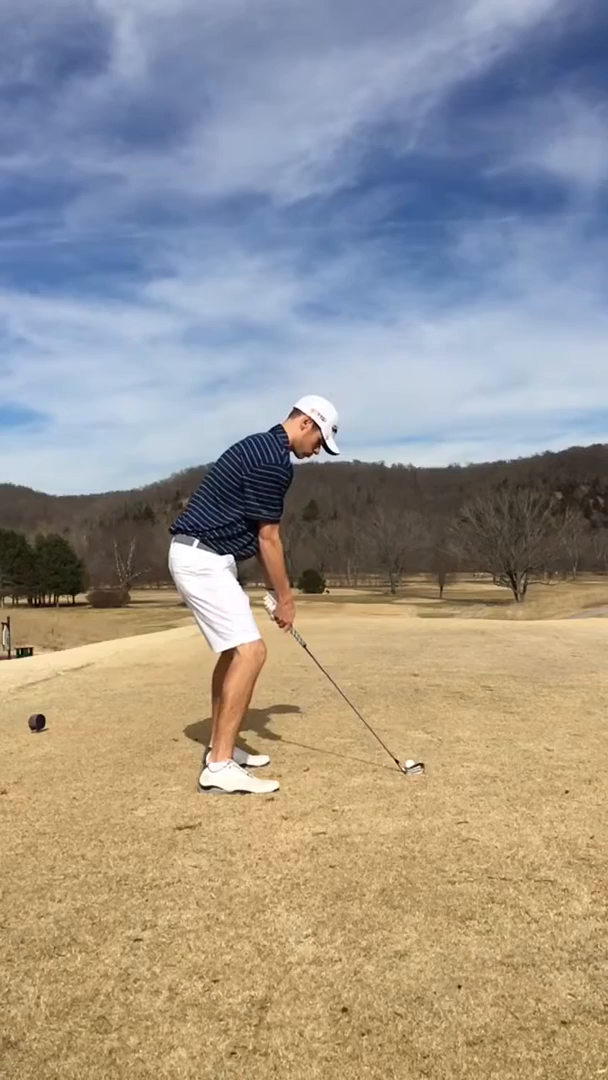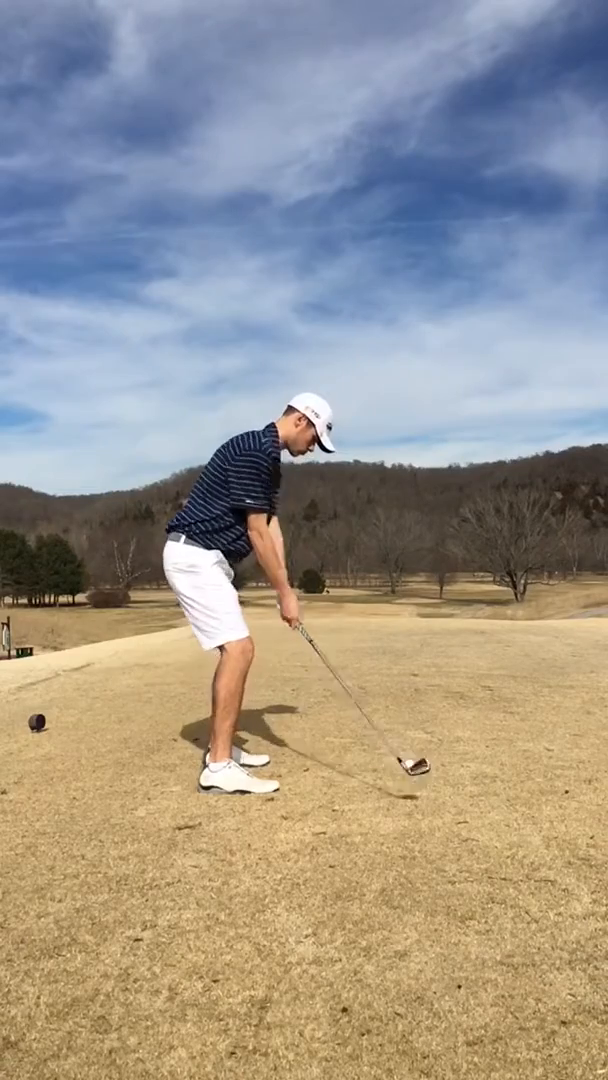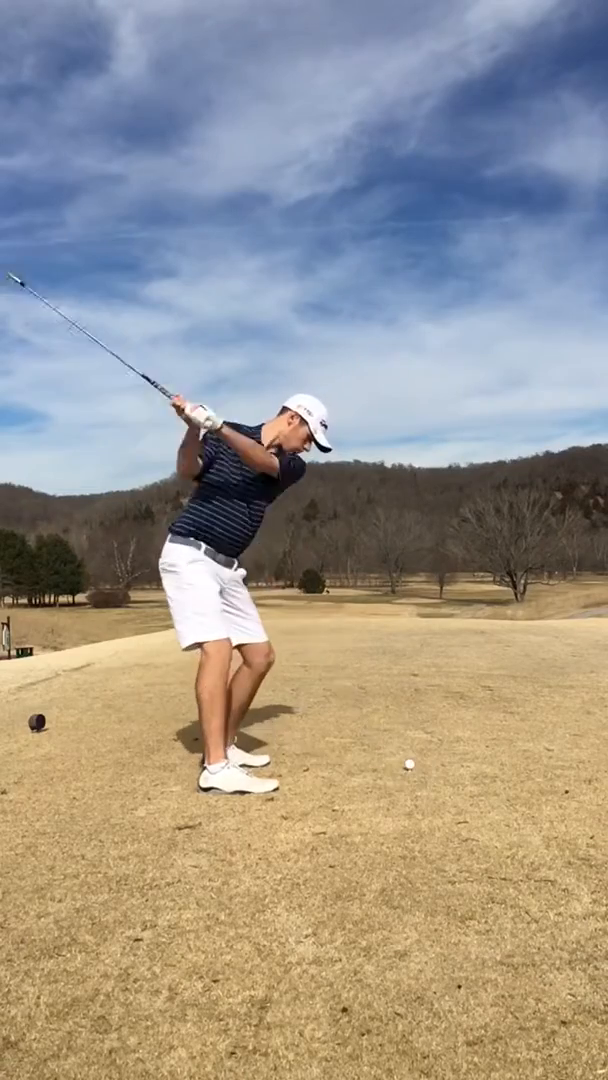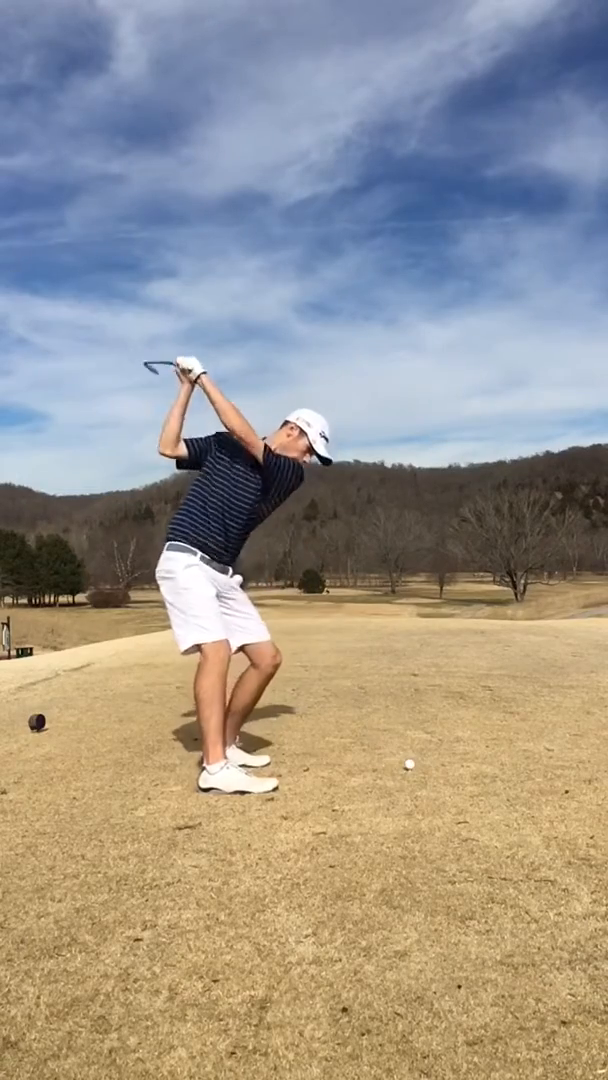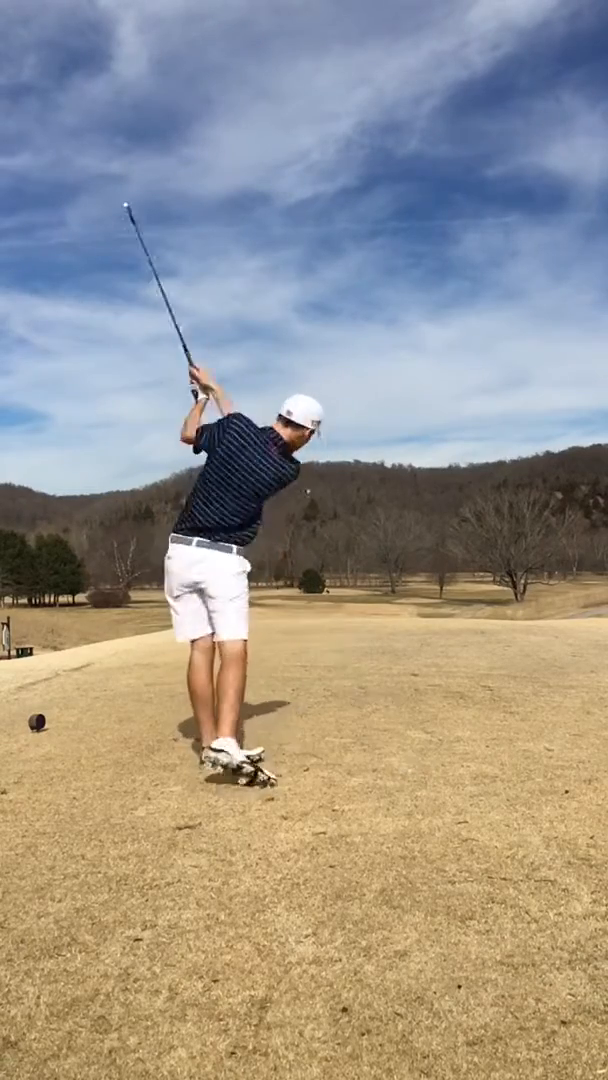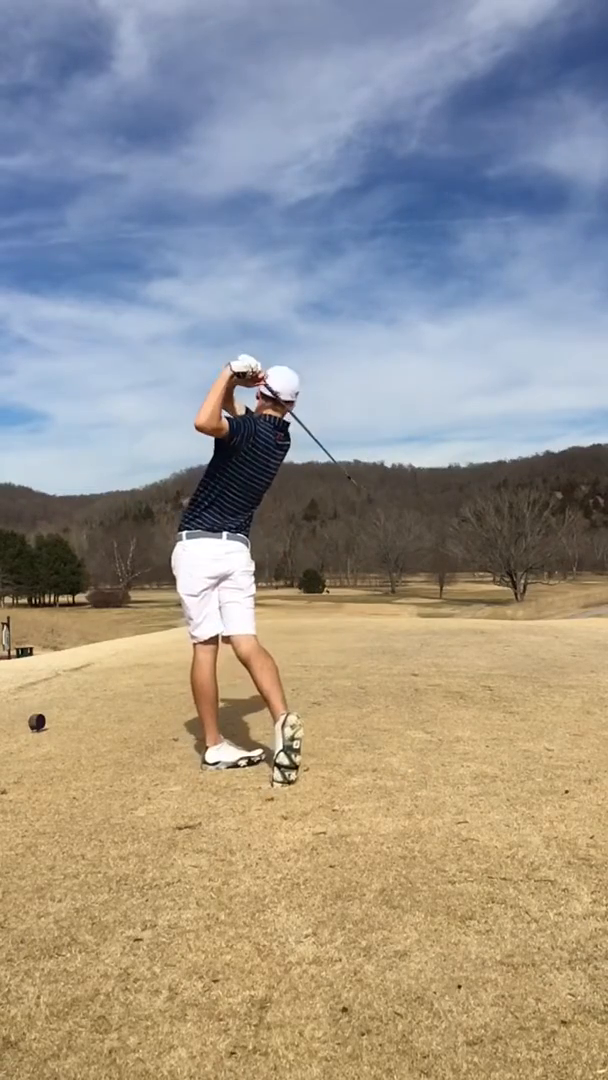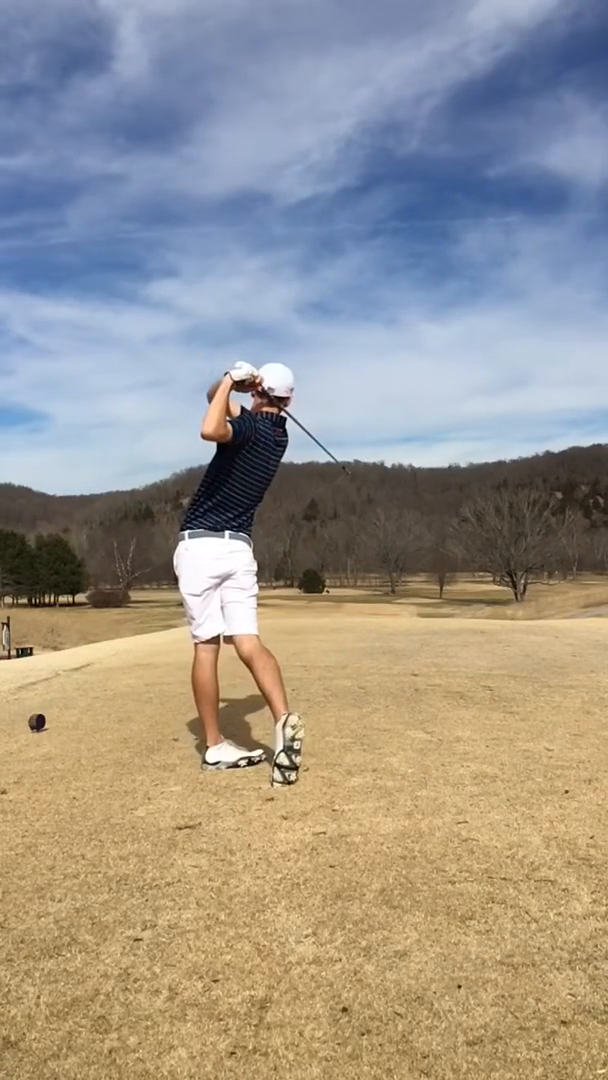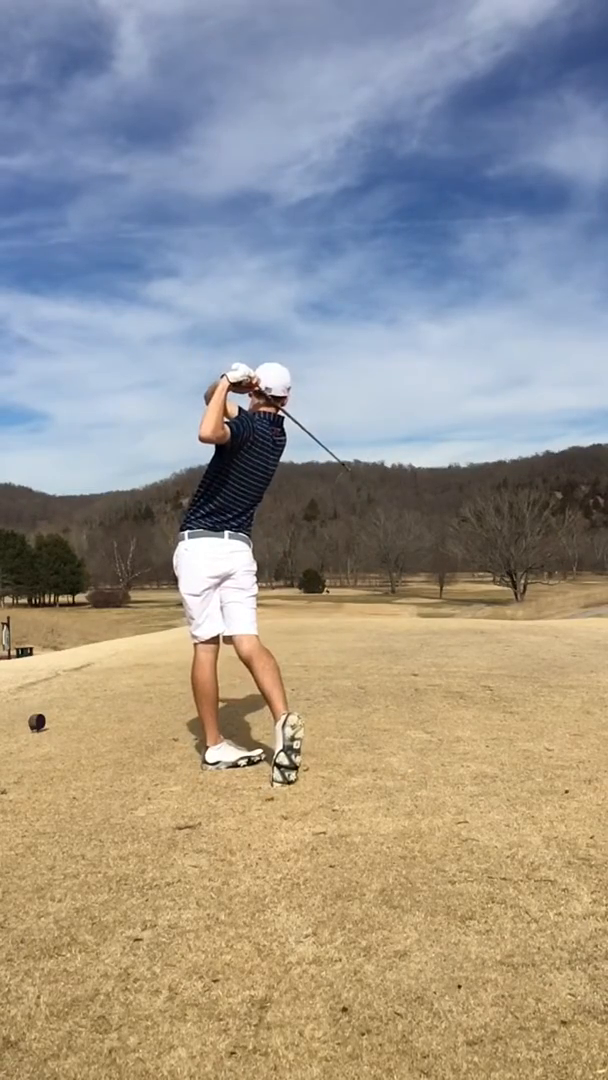
dt=0.4s
person 1, frame 1
left shoulder: (262, 448)
right shoulder: (273, 460)
left elbow: (260, 534)
right elbow: (269, 539)
left wrist: (274, 590)
right wrist: (285, 598)
left hip: (201, 556)
right hip: (202, 559)
left knee: (235, 650)
right knee: (250, 652)
left ankle: (220, 747)
right ankle: (219, 767)
person 1, frame 2
left shoulder: (270, 461)
right shoulder: (251, 448)
left elbow: (271, 530)
right elbow: (256, 531)
left wrist: (286, 590)
right wrist: (284, 594)
left hip: (211, 560)
right hip: (194, 556)
left knee: (238, 649)
right knee: (236, 649)
left ankle: (221, 747)
right ankle: (219, 767)
person 1, frame 3
left shoulder: (291, 465)
right shoulder: (218, 442)
left elbow: (258, 458)
right elbow: (187, 470)
left wrist: (217, 426)
right wrist: (193, 429)
left hip: (227, 569)
right hip: (189, 559)
left knee: (260, 655)
right knee: (217, 652)
left ankle: (224, 748)
right ankle: (215, 771)
person 1, frame 4
left shoulder: (289, 475)
right shoulder: (220, 447)
left elbow: (241, 431)
right elbow: (167, 447)
left wrist: (203, 379)
right wrist: (187, 391)
left hip: (221, 574)
right hip: (184, 563)
left knee: (267, 659)
right knee: (215, 649)
left ankle: (222, 735)
right ankle: (216, 767)
person 1, frame 5
left shoulder: (235, 435)
right shoulder: (288, 469)
left elbow: (188, 433)
left wrist: (203, 391)
left hip: (182, 551)
right hip: (226, 560)
left knee: (201, 651)
right knee: (233, 651)
left ankle: (210, 743)
right ankle: (225, 743)
person 1, frame 6
left shoulder: (250, 430)
right shoulder: (280, 438)
left elbow: (205, 422)
right elbow: (225, 402)
left wrist: (232, 373)
right wrist: (235, 379)
left hip: (198, 548)
right hip: (235, 550)
left knee: (205, 647)
right knee: (246, 644)
left ankle: (215, 746)
right ankle: (283, 719)
person 1, frame 7
left shoulder: (251, 425)
right shoulder: (279, 434)
left elbow: (211, 430)
right elbow: (218, 398)
left wrist: (231, 379)
right wrist: (231, 384)
left hip: (200, 546)
right hip: (238, 548)
left knee: (206, 646)
right knee: (249, 643)
left ankle: (215, 746)
right ankle: (284, 719)
person 1, frame 8
left shoulder: (248, 425)
right shoulder: (277, 433)
left elbow: (208, 433)
right elbow: (213, 399)
left wrist: (228, 381)
right wrist: (225, 386)
left hip: (200, 546)
right hip: (238, 548)
left knee: (205, 645)
right knee: (248, 643)
left ankle: (215, 746)
right ankle: (284, 719)
